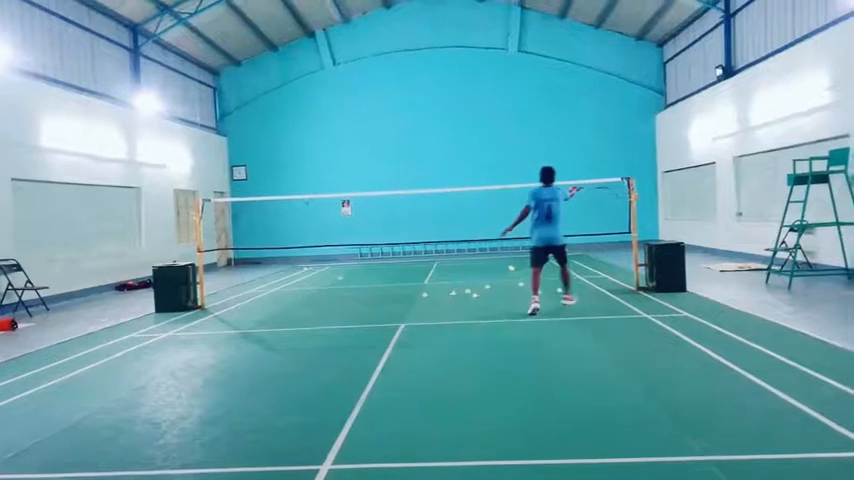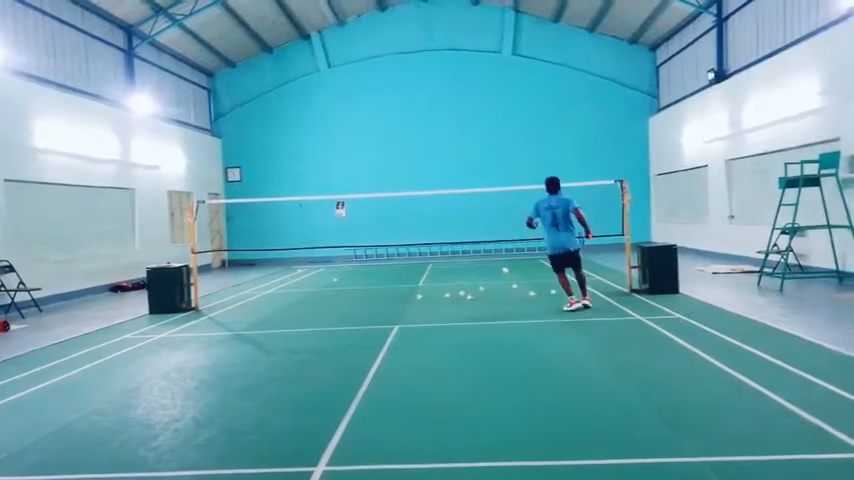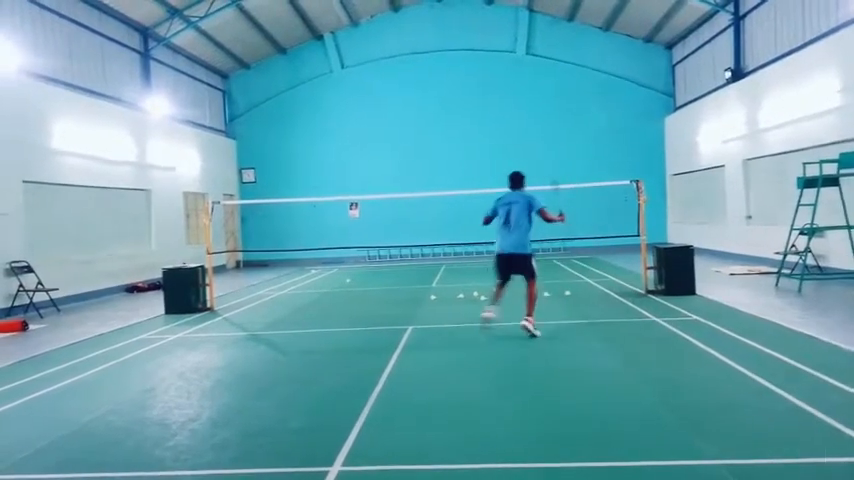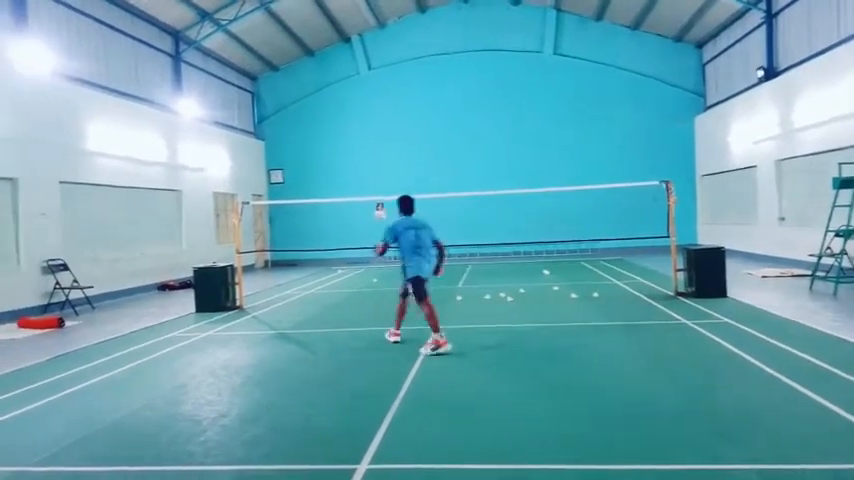
dt=0.7s
person 1, frame 1
left shoulder: (535, 193)
right shoulder: (559, 192)
left elbow: (526, 212)
right elbow: (568, 196)
left wrist: (511, 227)
right wrist: (573, 191)
left hip: (539, 239)
right hip: (556, 238)
left knee: (536, 270)
right knee: (563, 266)
left ankle: (535, 300)
right ankle: (567, 296)
person 1, frame 2
left shoulder: (539, 204)
right shoulder: (567, 201)
left elbow: (529, 222)
right elbow: (579, 215)
left wrist: (534, 225)
right wrist: (587, 231)
left hip: (553, 246)
right hip: (570, 244)
left knee: (560, 273)
right knee: (578, 270)
left ankle: (572, 300)
right ankle: (585, 298)
person 1, frame 3
left shoulder: (500, 201)
right shoulder: (530, 198)
left elbow: (486, 221)
right elbow: (547, 218)
right wrist: (558, 217)
left hip: (502, 250)
right hip: (521, 249)
left knee: (502, 281)
right knee: (531, 283)
left ankle: (490, 310)
right ankle: (528, 319)
person 1, frame 4
left shoulder: (394, 227)
right shoulder: (424, 226)
left elbow: (382, 251)
right elbow: (440, 247)
left wrist: (378, 250)
right wrist: (438, 266)
left hip: (413, 269)
right hip: (426, 268)
left knee: (424, 302)
right knee: (403, 297)
left ankle: (440, 340)
right ankle: (395, 332)
